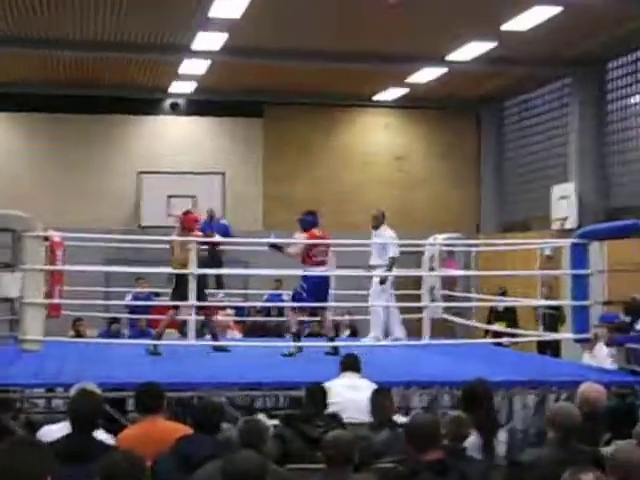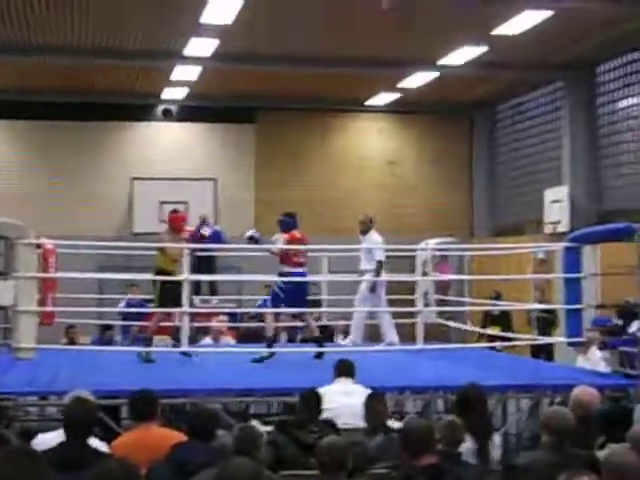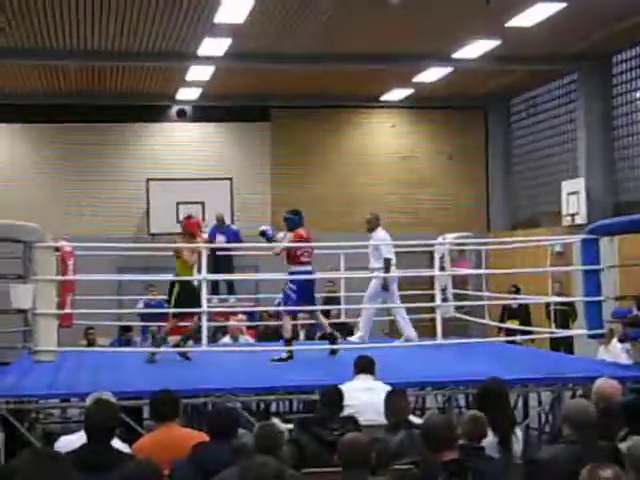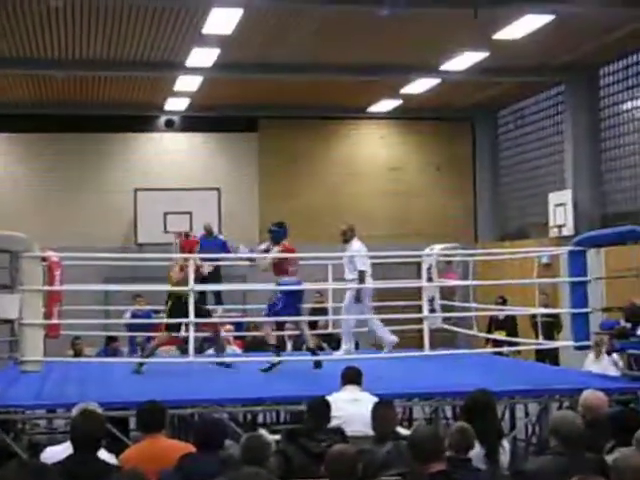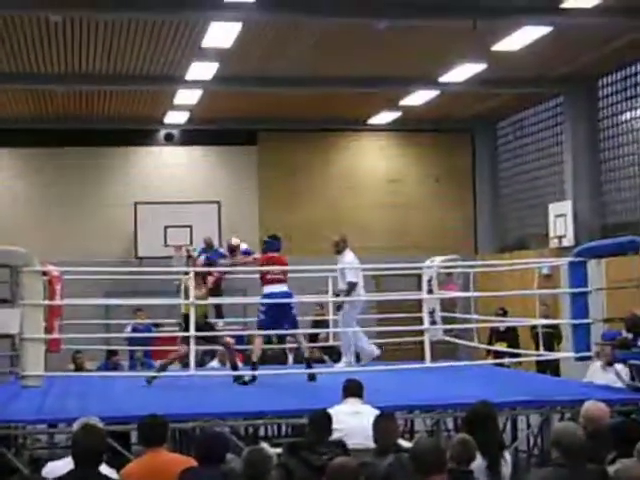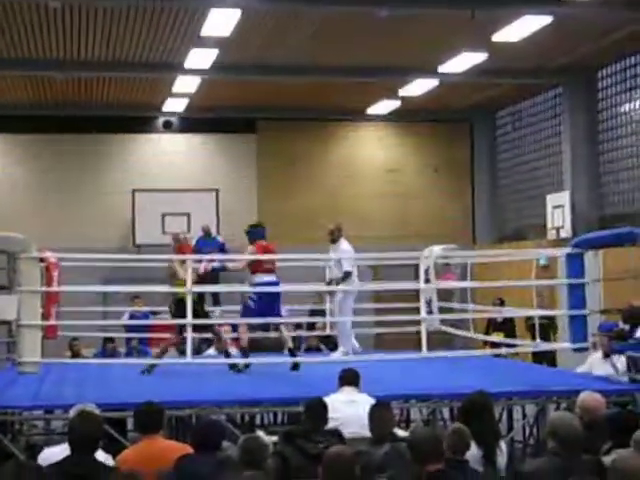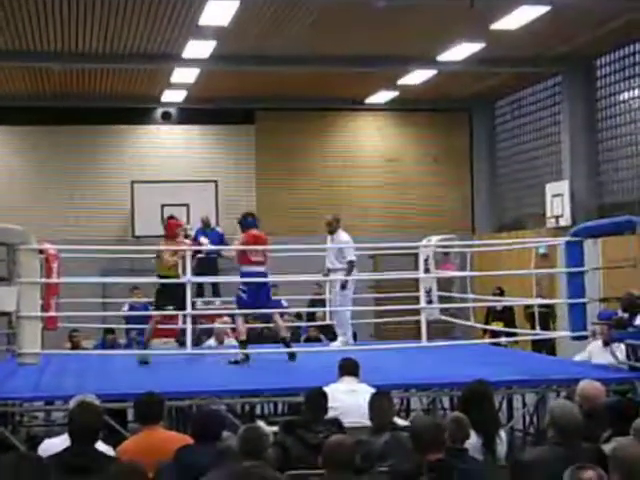
dt=0.2s
person 1, frame 1
left shoulder: (305, 236)
right shoulder: (326, 236)
left elbow: (294, 253)
left wrist: (279, 247)
left hip: (311, 277)
right hip: (323, 276)
left knee: (292, 309)
right knee: (322, 311)
left ankle: (297, 344)
right ankle: (333, 346)
person 1, frame 2
left shoulder: (285, 237)
right shoulder: (303, 238)
left elbow: (276, 251)
left wrist: (258, 241)
left hip: (288, 277)
right hip: (301, 277)
left knee: (270, 311)
right knee: (303, 313)
left ankle: (269, 349)
right ankle: (319, 345)
person 1, frame 3
left shoulder: (291, 236)
right shoulder: (307, 235)
left elbow: (277, 251)
left wrist: (270, 238)
left hip: (297, 277)
right hip: (308, 275)
left knee: (286, 313)
right knee: (315, 310)
left ankle: (288, 351)
right ankle: (333, 340)
person 1, frame 4
left shoulder: (278, 249)
right shoulder: (290, 248)
left elbow: (264, 266)
right wrist: (267, 249)
left hip: (285, 288)
right hip: (296, 286)
right knee: (300, 323)
left ankle: (276, 355)
right ankle: (315, 357)
person 1, frame 5
left shoulder: (261, 258)
right shoulder: (285, 260)
left elbow: (241, 262)
left hip: (270, 298)
right hip: (285, 296)
left knee: (259, 335)
right knee: (297, 333)
left ankle: (253, 373)
right ankle: (309, 368)
person 1, frame 6
left shoulder: (253, 248)
right shoulder: (271, 248)
left elbow: (241, 266)
left wrist: (224, 266)
left hip: (260, 287)
right hip: (273, 285)
left knee: (243, 323)
right knee: (279, 323)
left ankle: (245, 358)
right ankle: (294, 357)
person 1, frame 7
left shoulder: (244, 237)
right shoulder: (264, 238)
left elbow: (233, 256)
left hip: (248, 277)
right hip: (263, 276)
left knee: (239, 315)
right knee: (273, 313)
left ankle: (244, 352)
right ankle: (289, 347)
person 2, frame 1
left shoulder: (193, 237)
right shoulder: (177, 239)
right elbow: (179, 261)
right wrist: (188, 244)
right hip: (181, 278)
left knee: (207, 310)
right knee: (174, 311)
left ankle: (216, 343)
right ankle: (154, 344)
person 2, frame 2
left shoulder: (178, 236)
right shoulder: (165, 238)
right elbow: (175, 256)
right wrist: (182, 240)
left hip: (175, 277)
right hip: (164, 278)
right knee: (161, 314)
right ankle: (145, 349)
person 2, frame 3
left shoulder: (191, 243)
right shoulder: (180, 243)
right elbow: (191, 261)
right wrist: (197, 247)
left hip: (188, 284)
right hip: (180, 285)
left knee: (199, 317)
right knee: (174, 321)
left ankle: (180, 344)
right ankle: (152, 352)
person 2, frame 4
right shoulder: (178, 262)
right elbow: (175, 280)
right wrist: (187, 269)
left hip: (189, 300)
right hip: (176, 301)
right knee: (167, 336)
right ankle: (141, 363)
person 2, frame 5
left shoulder: (205, 281)
right shoulder: (189, 281)
right elbow: (197, 295)
left hip: (202, 321)
right hip: (189, 321)
left knee: (228, 344)
right knee: (183, 351)
left ankle: (237, 375)
right ankle: (155, 374)
person 2, frame 6
left shoulder: (187, 264)
right shoulder: (174, 264)
right elbow: (184, 278)
right wrist: (195, 270)
left hip: (191, 303)
right hip: (180, 305)
left knee: (216, 331)
right knee: (176, 338)
left ankle: (229, 359)
right ankle: (152, 363)
person 2, frame 7
left shoulder: (178, 243)
right shoulder: (164, 244)
right elbow: (169, 262)
right wrist: (182, 250)
left hip: (177, 282)
right hip: (165, 283)
left knee: (189, 314)
right knee: (157, 317)
right ankle: (143, 350)
person 3, frame 1
left shoulder: (388, 234)
right shoulder: (375, 233)
left elbow: (393, 257)
left wrist: (385, 274)
right wrist: (370, 266)
left hip: (383, 272)
right hip: (378, 271)
left knee: (375, 302)
right knee: (389, 304)
left ankle: (375, 335)
right ankle: (398, 335)
person 3, frame 2
left shoulder: (374, 239)
right shoulder: (367, 238)
left elbow: (380, 262)
left wrist: (374, 280)
right wrist: (362, 273)
left hip: (372, 277)
right hip: (370, 277)
left knee: (360, 306)
right knee: (381, 309)
left ankle: (354, 339)
right ankle: (391, 340)
person 3, frame 3
left shoulder: (381, 236)
right shoulder: (376, 236)
left elbow: (387, 259)
left wrist: (385, 279)
left hip: (383, 275)
right hip: (388, 275)
left knee: (369, 304)
right knee: (395, 305)
left ankle: (362, 336)
right ankle: (409, 335)
person 3, frame 4
left shoulder: (356, 248)
right shoulder: (352, 247)
left elbow: (362, 271)
left wrist: (358, 291)
right wrist: (357, 289)
left hip: (359, 286)
right hip: (357, 285)
left knee: (347, 316)
right knee: (367, 316)
left ankle: (347, 348)
right ankle: (389, 339)
person 3, frame 5
left shoulder: (348, 259)
right shoulder: (343, 258)
left elbow: (352, 283)
left wrist: (342, 300)
right wrist: (340, 292)
left hip: (352, 297)
right hip: (350, 297)
left knee: (346, 328)
right knee: (351, 327)
left ankle: (348, 360)
right ankle: (370, 351)
person 3, frame 6
left shoulder: (345, 248)
right shoulder: (334, 247)
left elbow: (348, 272)
left wrist: (335, 284)
right wrist: (331, 280)
left hip: (346, 286)
right hip: (340, 286)
left knee: (343, 318)
right knee: (341, 317)
left ankle: (345, 349)
right ankle: (351, 346)
person 3, frame 7
left shoulder: (344, 239)
right shoulder: (330, 238)
left elbow: (352, 261)
left wrist: (346, 279)
right wrist: (328, 271)
left hip: (344, 277)
right hip: (335, 276)
left knee: (342, 308)
right knee: (335, 308)
left ankle: (344, 339)
right ankle: (344, 337)
